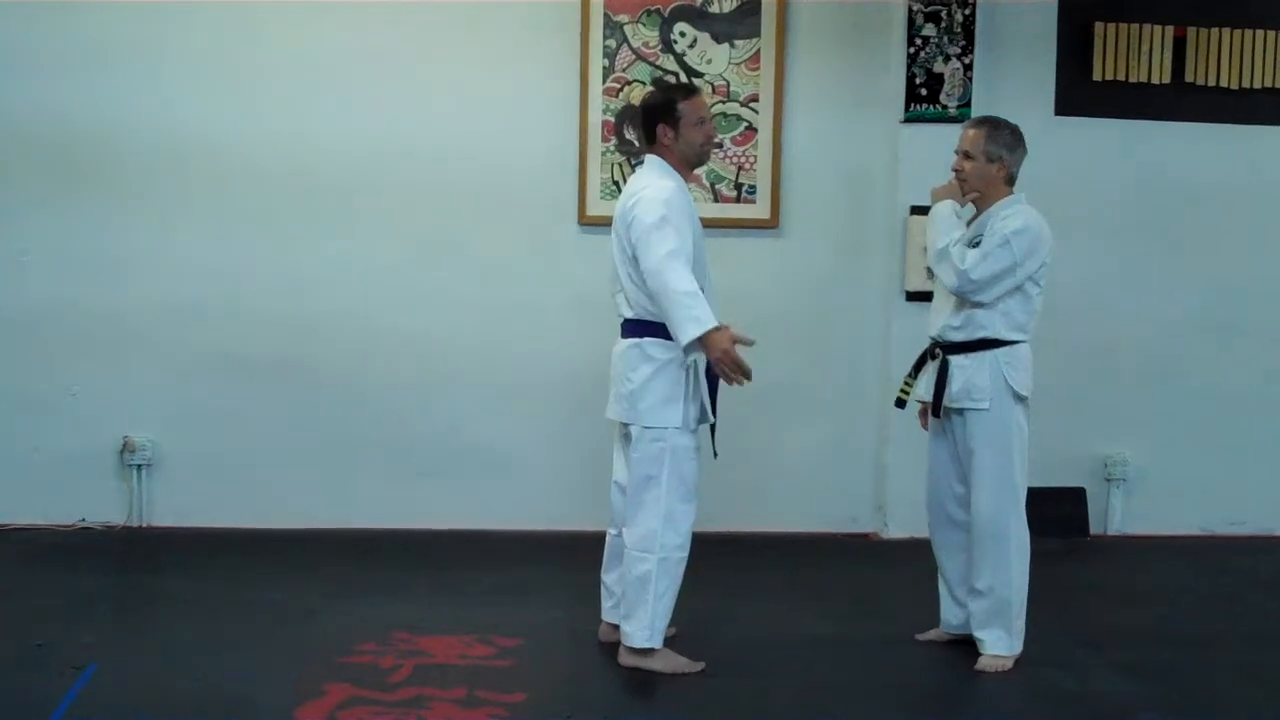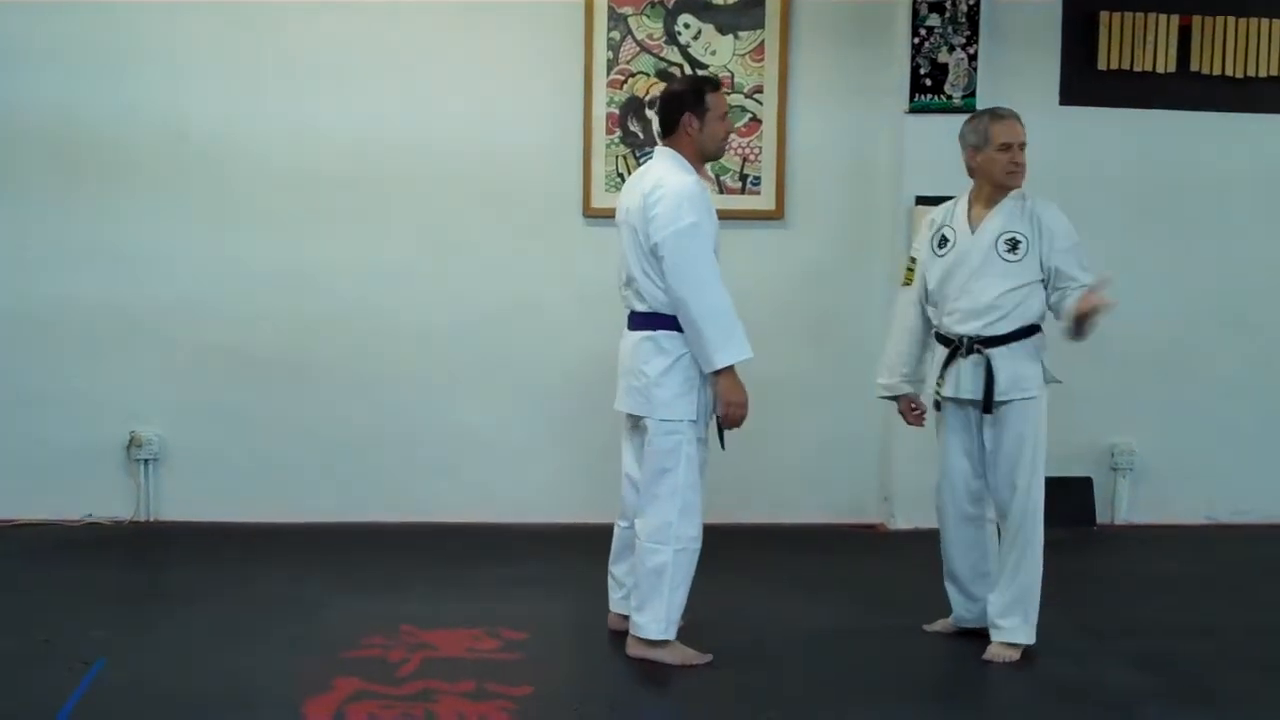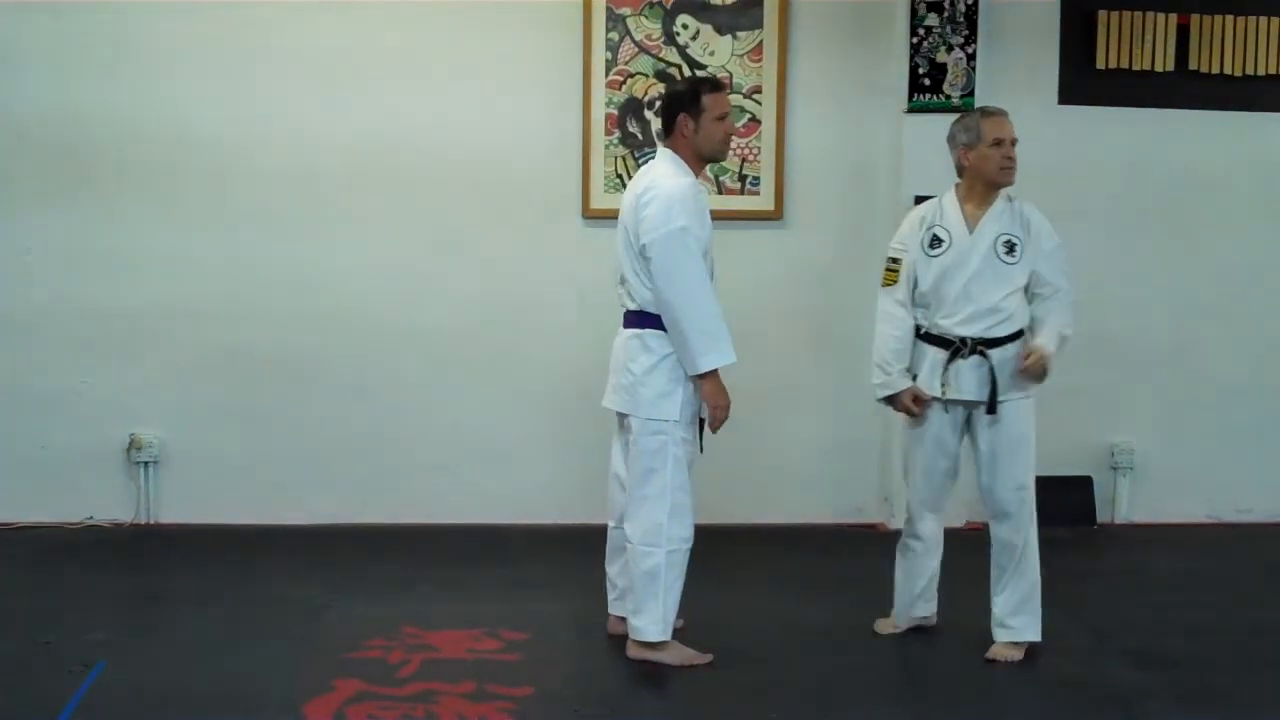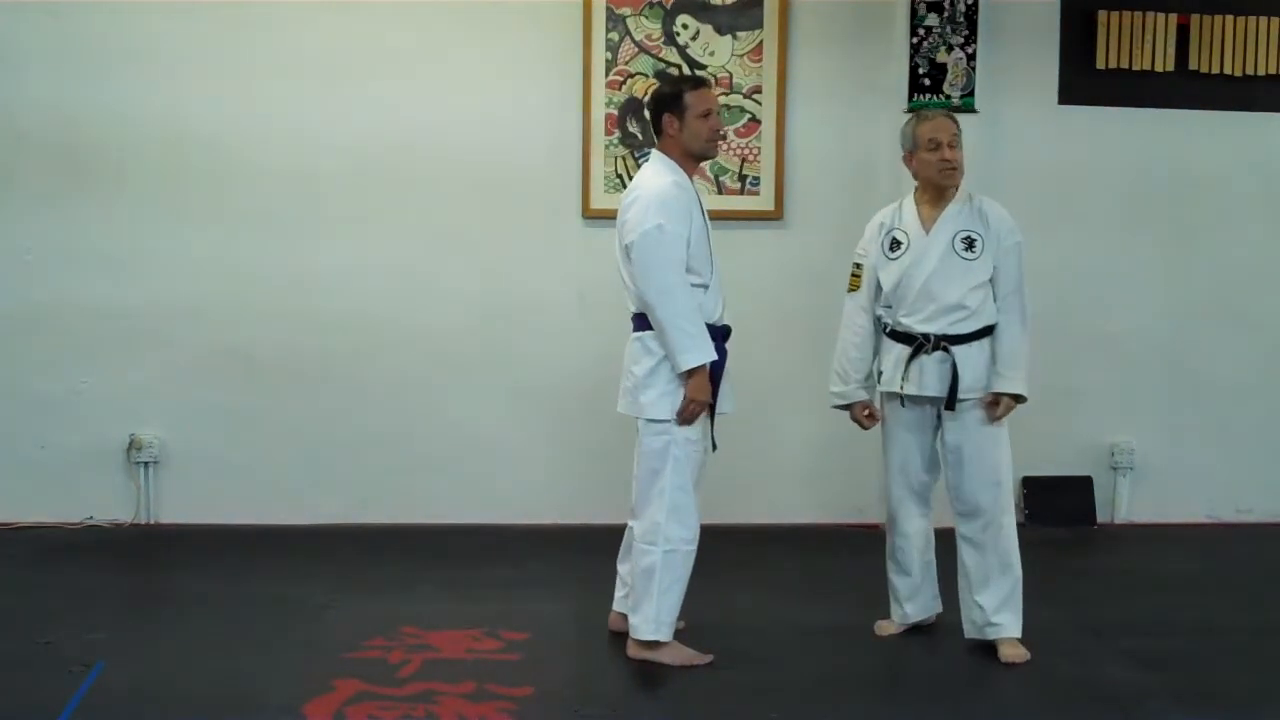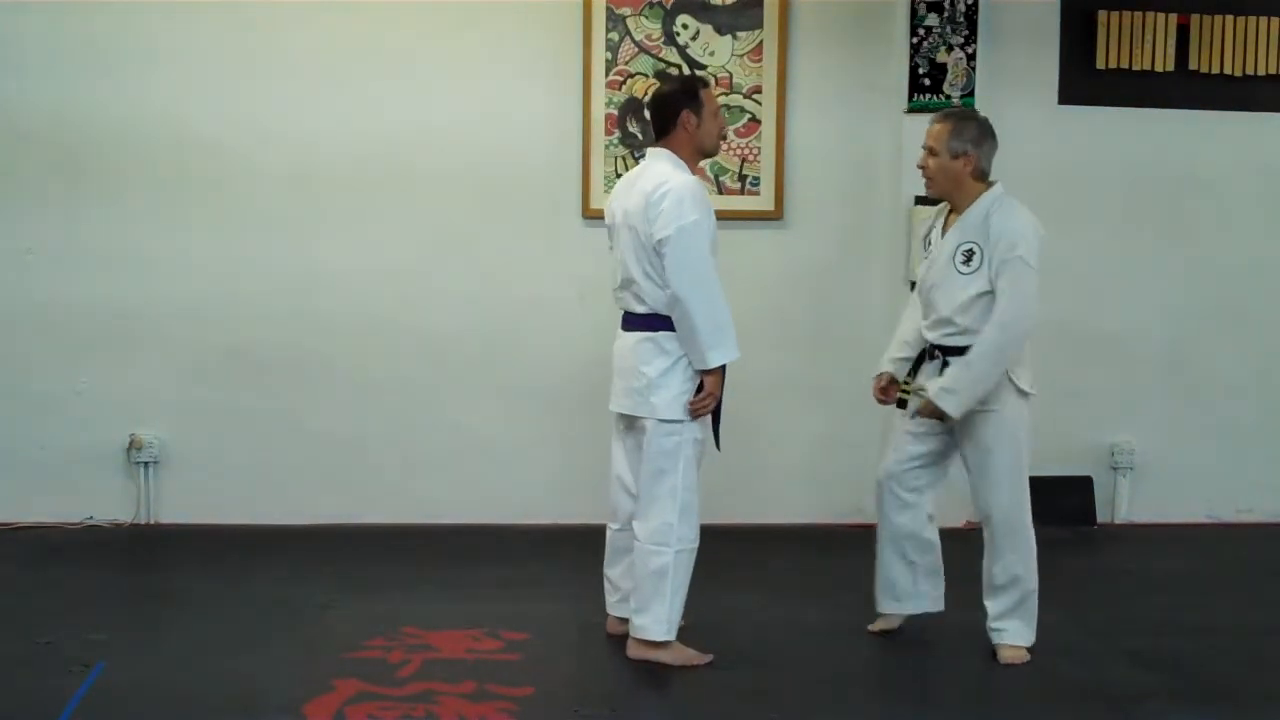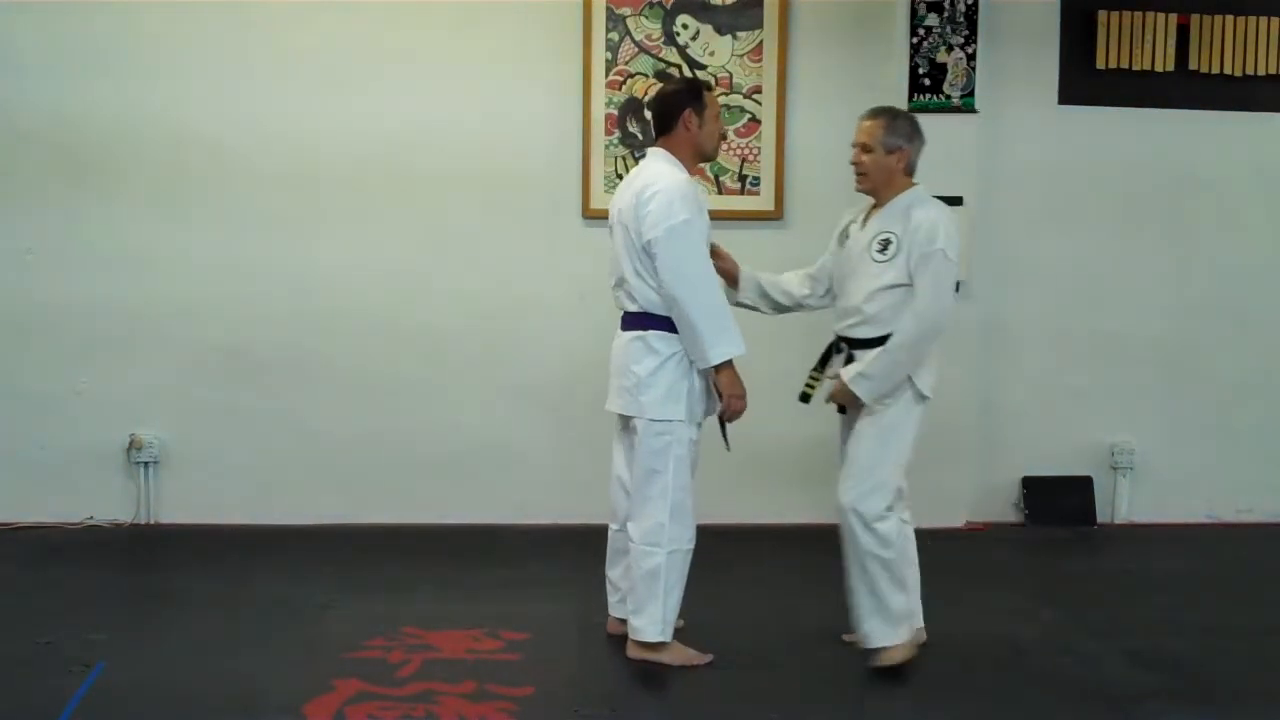
dt=0.7s
person 1, frame 1
left shoulder: (653, 189)
right shoulder: (660, 196)
right elbow: (669, 274)
left wrist: (701, 336)
right wrist: (710, 334)
left hip: (650, 360)
right hip: (661, 365)
left knee: (636, 501)
right knee: (662, 510)
left ankle: (621, 616)
right ankle: (642, 641)
person 1, frame 2
left shoulder: (644, 181)
right shoulder: (681, 191)
right elbow: (698, 290)
right wrist: (726, 373)
left hip: (647, 347)
right hip: (673, 357)
left knee: (642, 493)
right knee: (671, 504)
left ankle: (626, 606)
right ankle: (651, 632)
person 1, frame 3
left shoulder: (656, 181)
right shoulder: (676, 192)
right elbow: (684, 294)
right wrist: (711, 375)
left hip: (648, 354)
right hip: (665, 361)
left knee: (635, 496)
right knee: (662, 506)
left ankle: (627, 609)
right ankle: (649, 634)
person 1, frame 4
left shoulder: (672, 187)
right shoulder: (659, 193)
right elbow: (665, 293)
right wrist: (696, 369)
left hip: (676, 360)
right hip: (672, 364)
left knee: (657, 497)
right knee: (670, 504)
left ankle: (630, 606)
right ankle: (649, 634)
person 1, frame 5
left shoulder: (630, 184)
right shoulder: (681, 190)
right elbow: (694, 288)
right wrist: (713, 367)
left hip: (637, 347)
right hip: (669, 358)
left knee: (634, 494)
right knee: (669, 506)
left ankle: (625, 609)
right ankle: (651, 634)
person 1, frame 6
left shoulder: (638, 182)
right shoulder: (674, 190)
right elbow: (691, 288)
right wrist: (724, 366)
left hip: (640, 349)
right hip: (667, 358)
left knee: (635, 496)
right knee: (663, 505)
left ankle: (626, 609)
right ankle: (648, 634)
person 2, frame 1
left shoulder: (1022, 225)
right shoulder: (973, 222)
left elbow: (965, 280)
left wrist: (944, 212)
right wrist: (932, 383)
left hip: (991, 380)
right hip: (952, 378)
left knee: (994, 511)
right knee: (948, 507)
left ankle: (1000, 635)
right ankle: (961, 617)
person 2, frame 2
left shoulder: (1043, 219)
right shoulder: (940, 221)
left elbow: (1073, 287)
right elbow: (914, 307)
left wrist: (1080, 309)
right wrist: (901, 382)
left hip: (1014, 376)
right hip: (954, 375)
left knee: (1017, 503)
right knee: (957, 502)
left ankle: (1012, 625)
right ankle: (970, 608)
person 2, frame 3
left shoulder: (1030, 223)
right shoulder: (921, 221)
left elbow: (1053, 297)
right elbow: (895, 307)
left wrist: (1044, 345)
right wrist: (895, 379)
left hip: (1004, 375)
right hip: (935, 373)
left knee: (1010, 503)
right knee: (924, 497)
left ankle: (1014, 626)
right ankle: (911, 605)
person 2, frame 4
left shoulder: (992, 220)
right shoulder: (884, 225)
left elbow: (1011, 309)
right elbow: (860, 314)
left wrist: (1010, 382)
right wrist: (852, 388)
left hip: (971, 375)
right hip: (904, 374)
left knee: (984, 500)
right knee: (906, 497)
left ankle: (999, 624)
right ankle: (913, 605)
person 2, frame 5
left shoulder: (1011, 224)
right shoulder: (942, 220)
left elbow: (1010, 325)
left wrist: (951, 392)
right wrist: (895, 365)
left hip: (990, 388)
right hip: (937, 379)
left knee: (1003, 511)
right knee: (898, 483)
left ankle: (1011, 628)
right ankle: (908, 600)
person 2, frame 6
left shoulder: (931, 221)
right shoulder: (856, 221)
left elbow: (927, 318)
right elbow: (813, 286)
left wrist: (864, 379)
right wrist: (741, 279)
left hip: (893, 379)
right hip: (855, 374)
left knee: (862, 502)
right knee: (876, 502)
left ankle: (893, 626)
right ankle: (896, 619)
